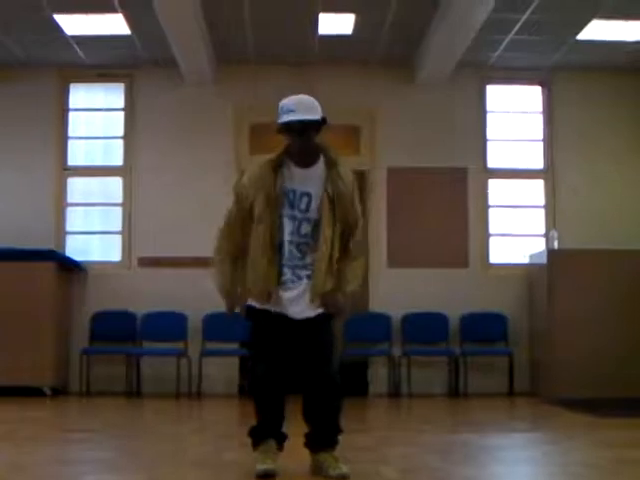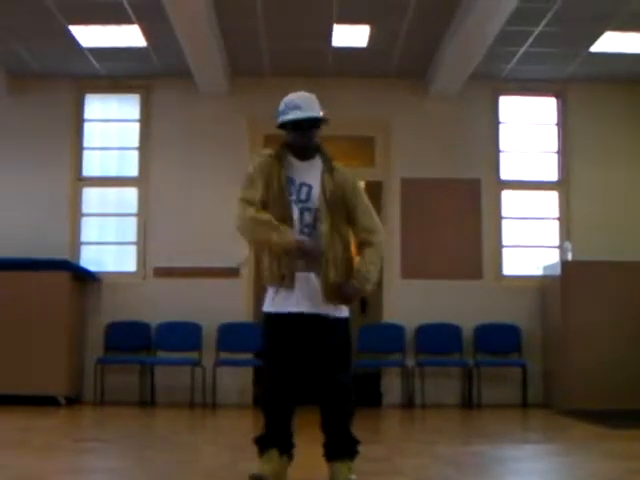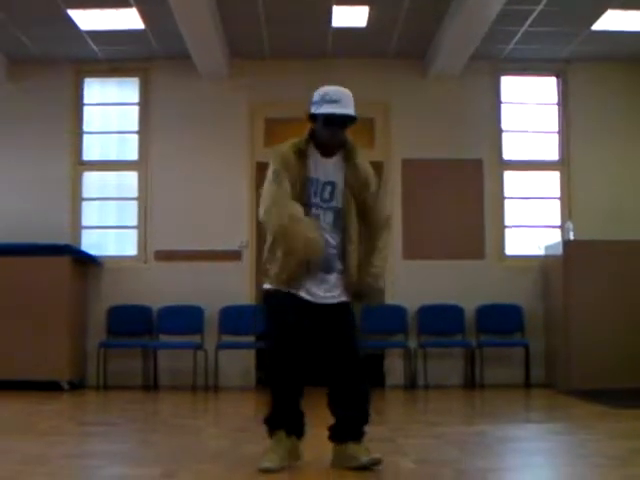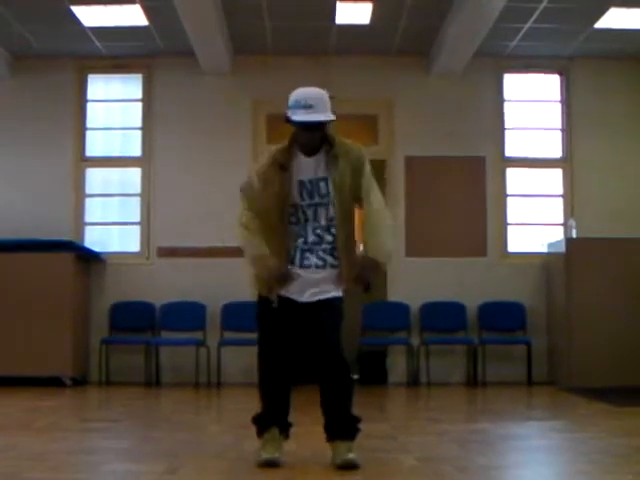
dt=0.7s
person 1, frame 1
left shoulder: (341, 180)
right shoulder: (260, 176)
left elbow: (353, 243)
right elbow: (232, 232)
left wrist: (345, 289)
right wrist: (229, 284)
left hip: (316, 302)
right hip: (268, 300)
left knee: (323, 381)
right knee: (266, 379)
right ankle: (268, 449)
person 1, frame 2
left shoulder: (340, 178)
right shoulder: (266, 167)
left elbow: (370, 232)
right elbow: (249, 214)
left wrist: (362, 280)
right wrist: (291, 242)
left hip: (329, 303)
right hip: (282, 302)
left knee: (335, 388)
right knee: (278, 387)
person 1, frame 3
left shoulder: (359, 170)
right shoulder: (287, 159)
left elbow: (376, 227)
right elbow: (276, 211)
left wrist: (371, 277)
right wrist: (312, 246)
left hip: (336, 291)
right hip: (287, 285)
left knee: (348, 367)
right knee: (284, 364)
left ankle: (348, 443)
right ankle: (283, 440)
person 1, frame 4
left shoulder: (349, 158)
right shoulder: (273, 167)
left elbow: (372, 206)
right elbow: (253, 218)
left wrist: (372, 254)
right wrist: (265, 263)
left hip: (328, 285)
right hip: (278, 285)
left knee: (331, 361)
right knee: (274, 363)
left ankle: (341, 439)
right ankle: (272, 435)
